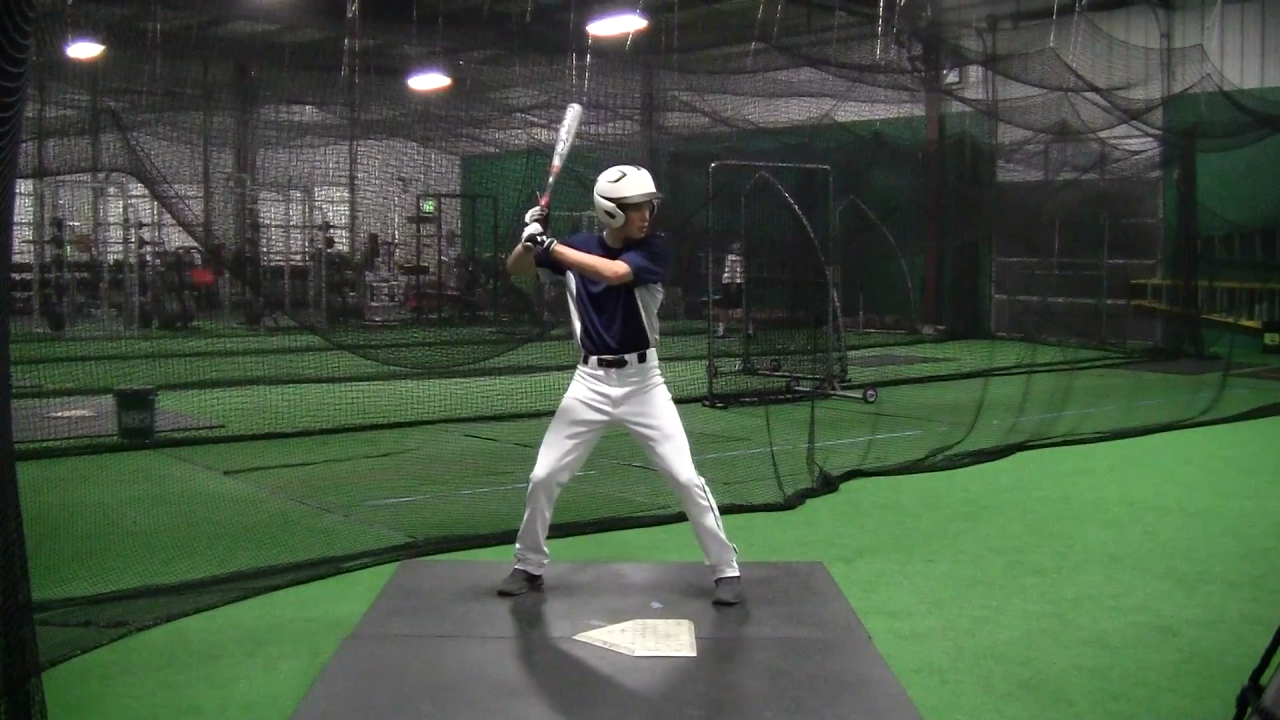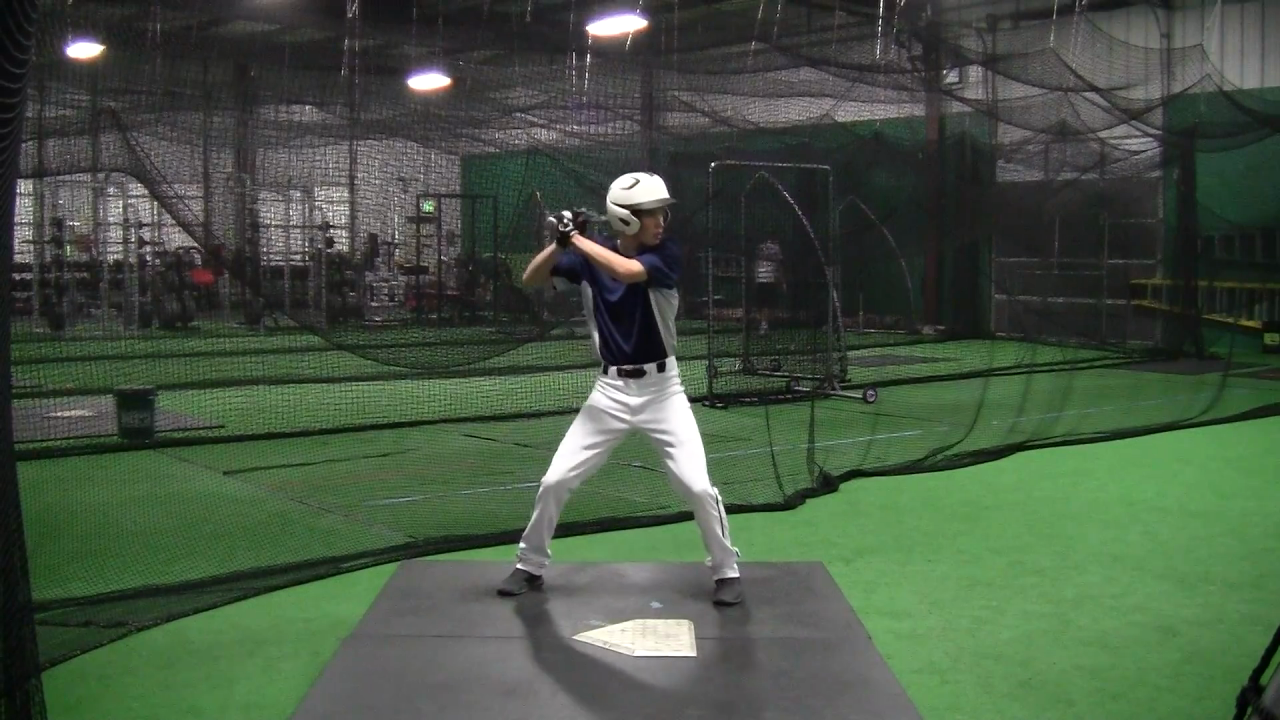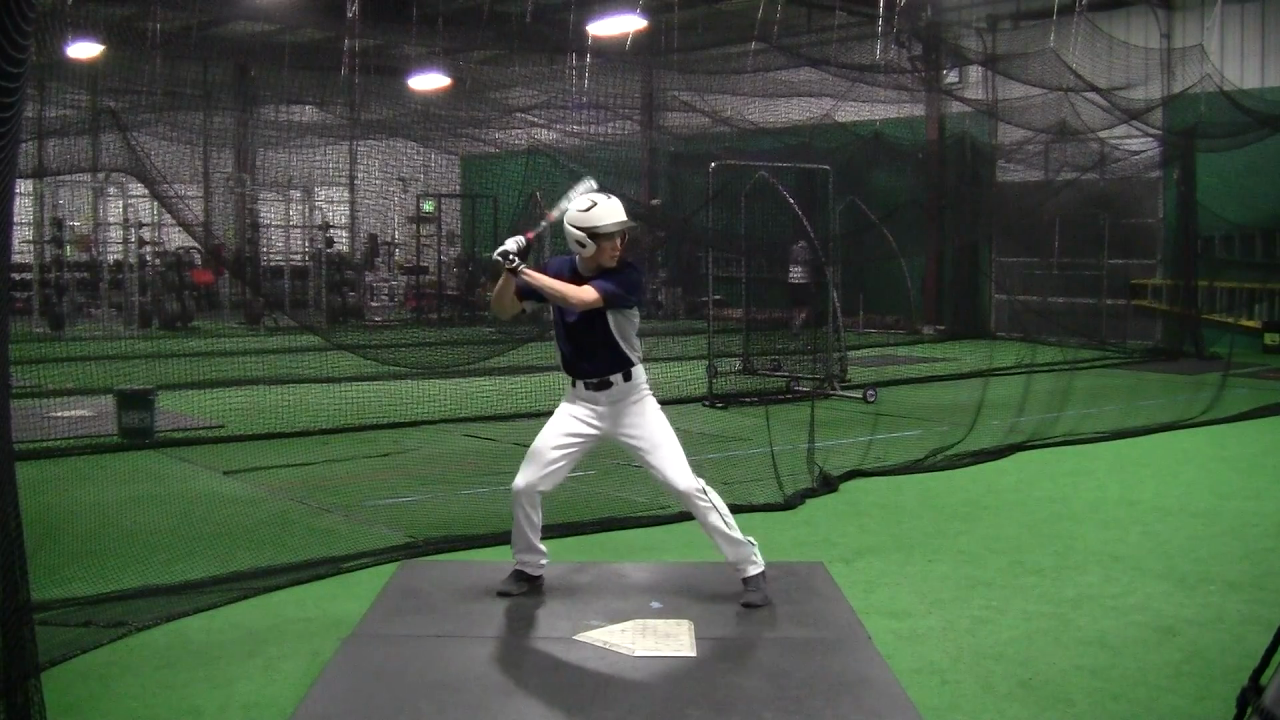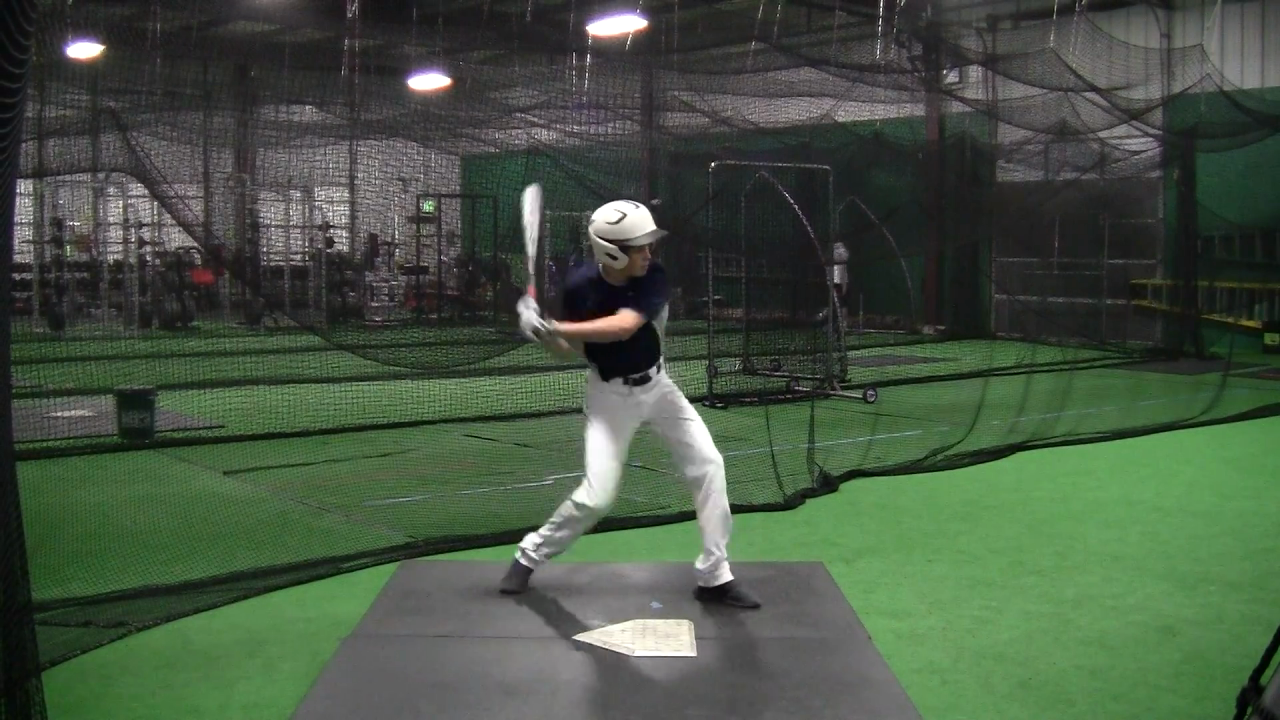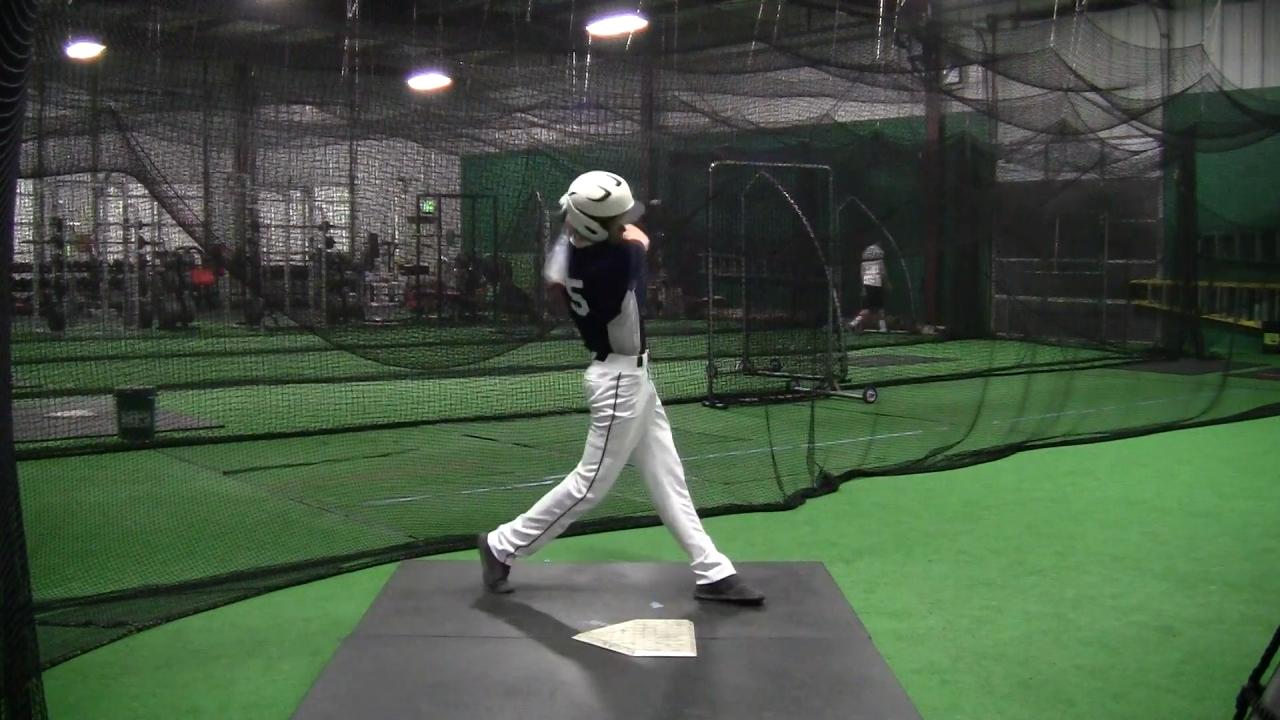
dt=0.5s
person 1, frame 1
left shoulder: (654, 248)
right shoulder: (579, 245)
left elbow: (614, 272)
right elbow: (516, 269)
left wrist: (549, 244)
right wrist: (530, 235)
left hip: (642, 380)
right hip: (590, 381)
left knee: (685, 479)
right knee: (544, 477)
left ankle: (725, 569)
right ankle: (528, 565)
person 1, frame 2
left shoulder: (667, 254)
right shoulder: (589, 255)
left elbow: (626, 270)
right elbow: (531, 281)
left wrist: (573, 238)
right wrist: (560, 242)
left hip: (661, 389)
right hip: (610, 390)
left knee: (698, 487)
right knee: (556, 481)
left ankle: (726, 571)
right ankle: (530, 565)
person 1, frame 3
left shoulder: (627, 276)
right shoulder: (556, 269)
left elbow: (580, 299)
right elbow: (502, 311)
left wrist: (522, 271)
right wrist: (508, 272)
left hip: (629, 397)
right hip: (579, 400)
left knee: (685, 484)
right knee: (525, 485)
left ankle: (751, 568)
right ankle: (528, 567)
person 1, frame 4
left shoulder: (653, 278)
right shoulder: (580, 284)
left elbow: (621, 326)
right elbow: (567, 348)
left wrist: (551, 328)
right wrist: (549, 334)
left hip: (655, 386)
right hip: (609, 395)
left knee: (708, 467)
right knee: (597, 496)
left ankle: (715, 577)
right ankle: (529, 558)
person 1, frame 5
left shoulder: (567, 252)
right shoulder: (615, 259)
right elbow: (638, 239)
left hip: (628, 376)
right hip: (621, 380)
left knee: (667, 474)
right knee: (590, 485)
left ankle: (713, 573)
right ankle: (501, 546)
